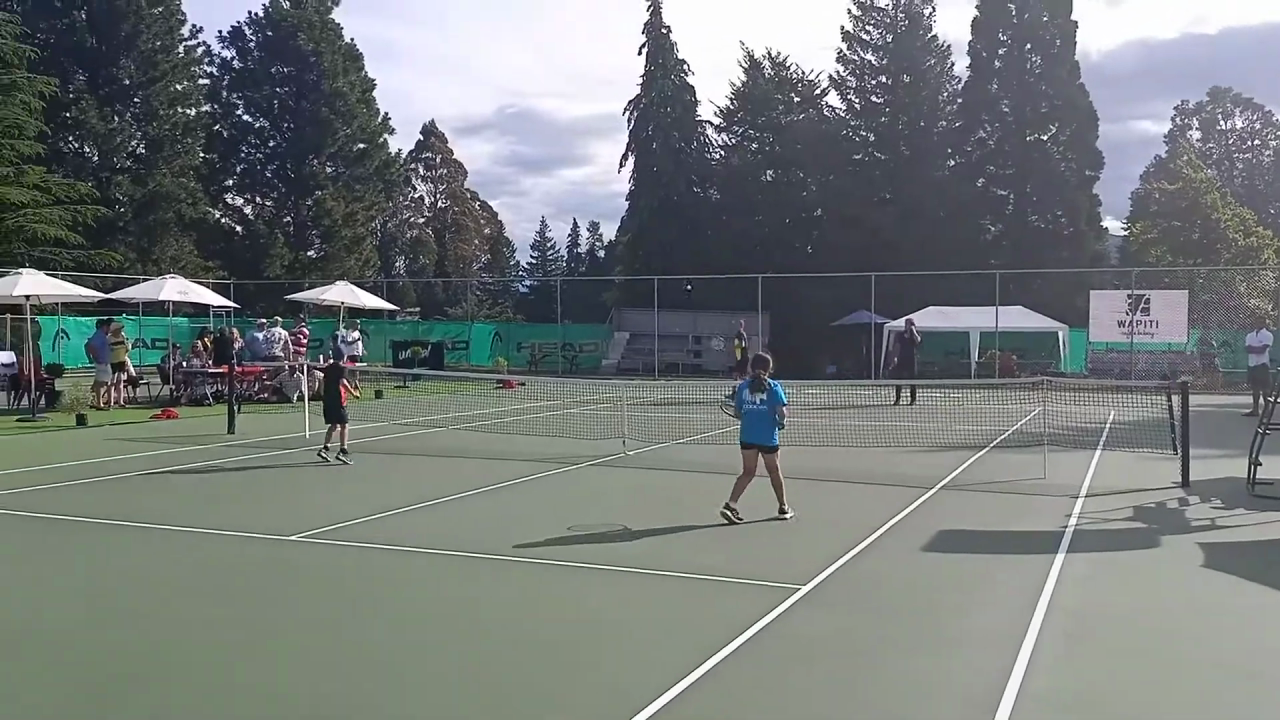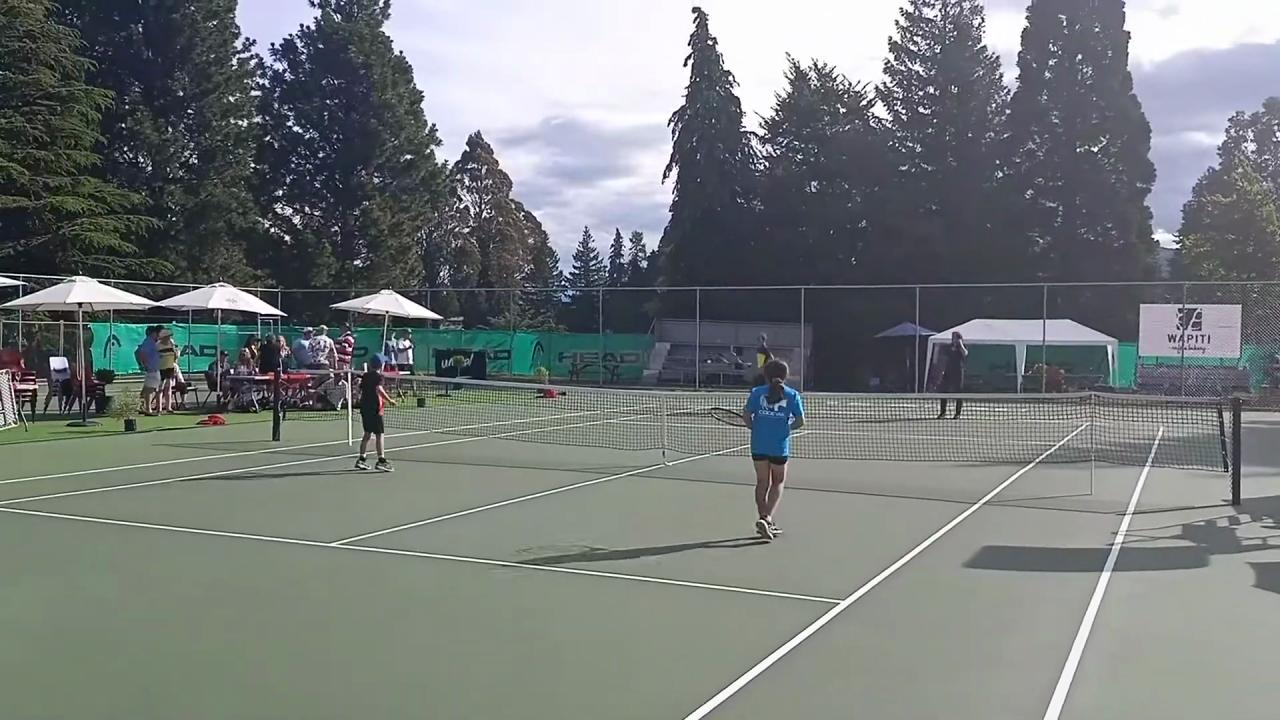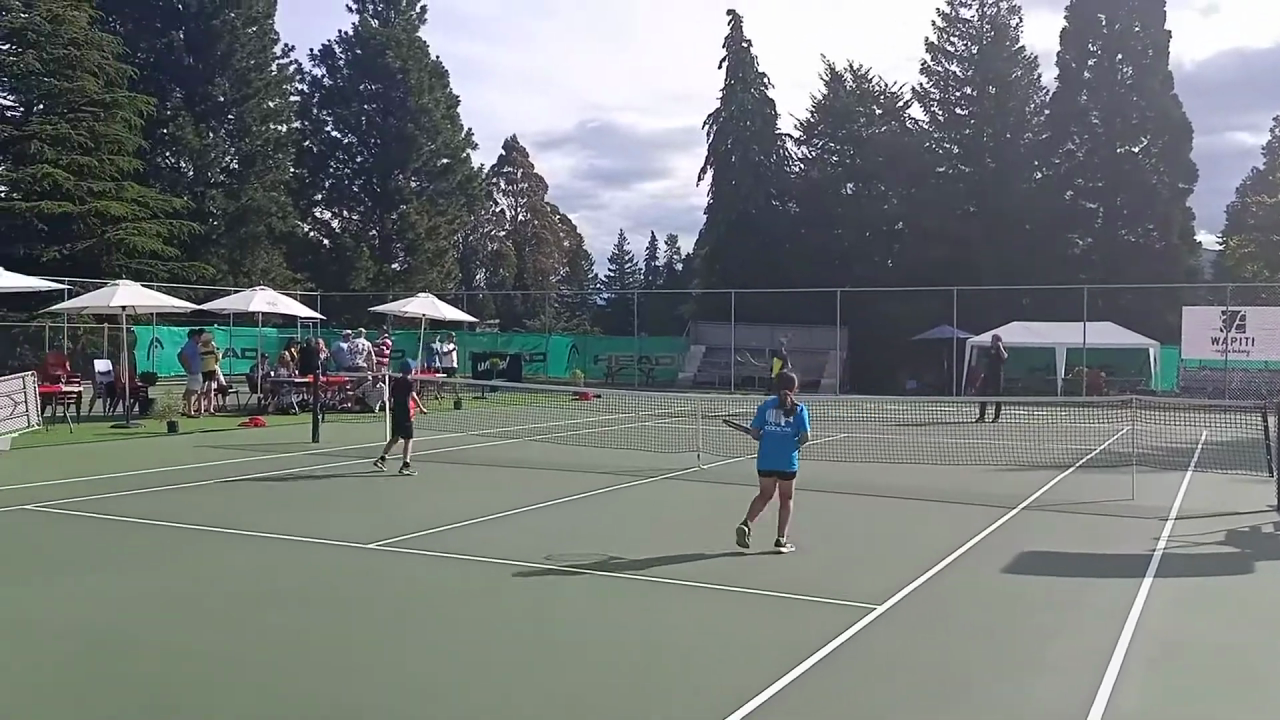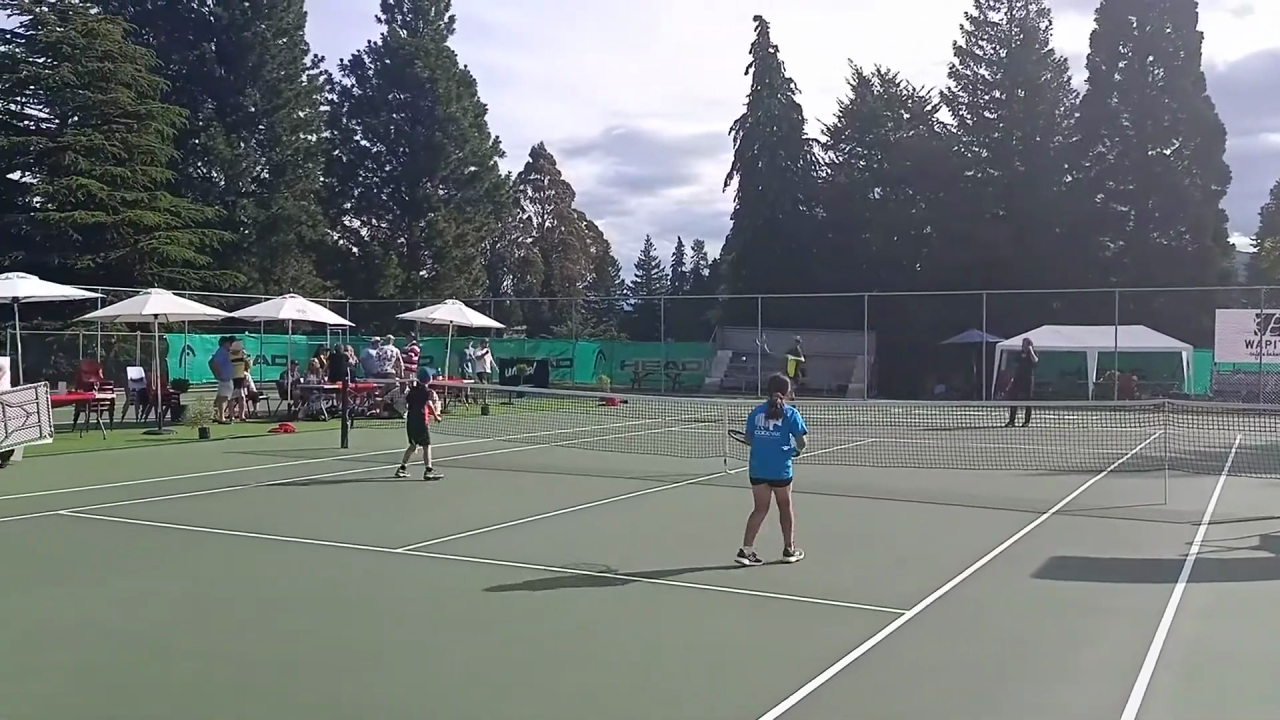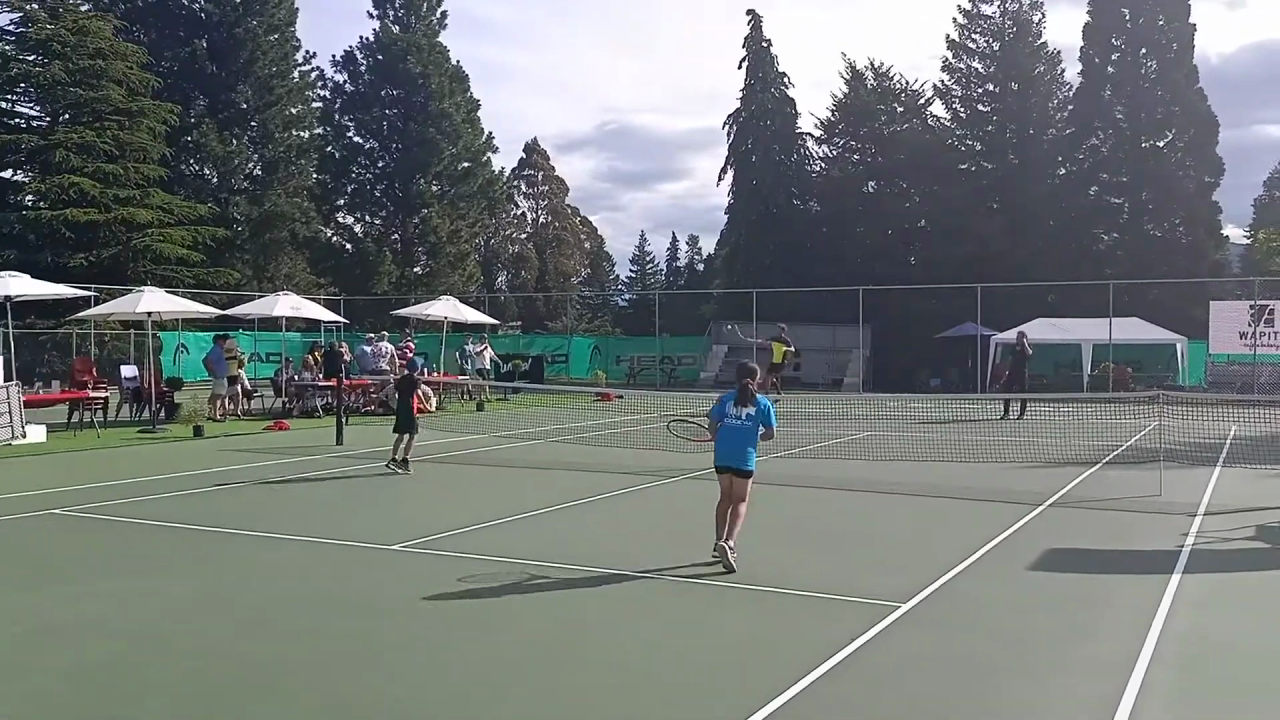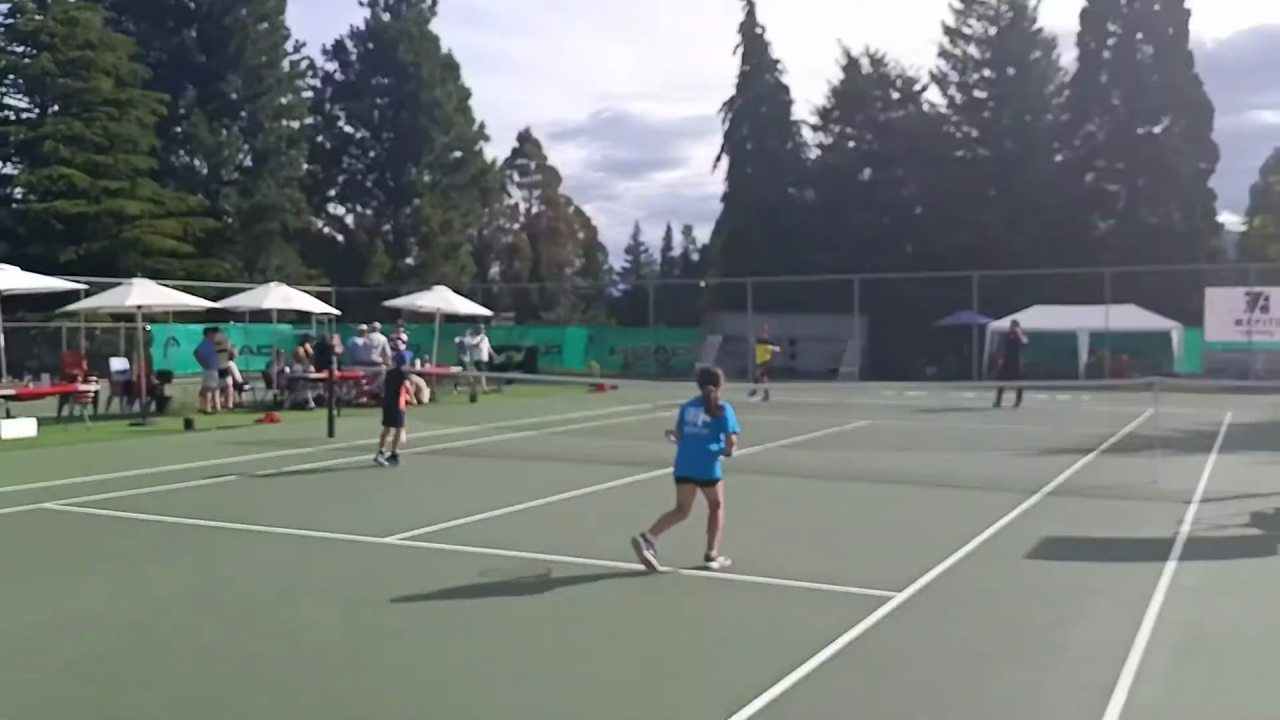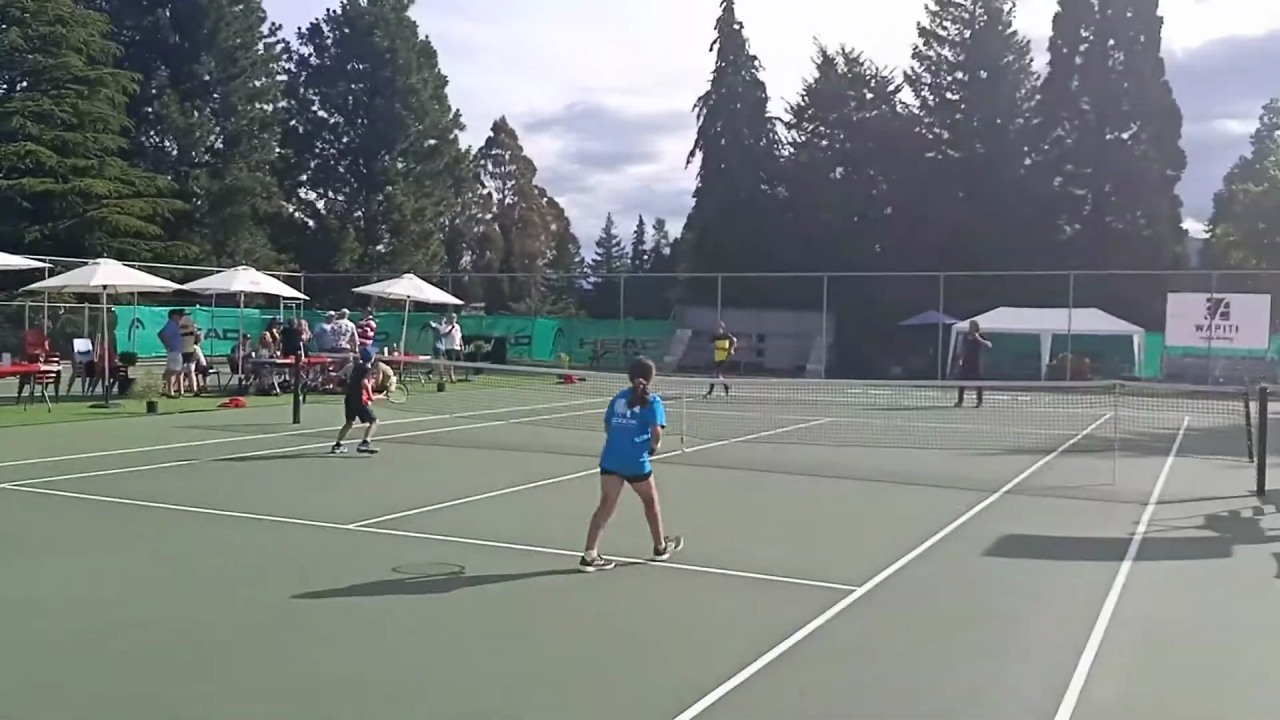
dt=0.2s
person 1, frame 1
left shoulder: (743, 386)
right shoulder: (774, 387)
left elbow: (738, 413)
right elbow: (781, 412)
right wrist: (780, 422)
left hip: (747, 435)
right hip: (767, 436)
left knee: (748, 472)
right knee: (774, 470)
left ankle: (731, 505)
right ankle: (783, 508)
person 1, frame 2
left shoulder: (757, 392)
right shoulder: (792, 394)
left elbow: (746, 416)
right elbow: (800, 421)
left hip: (759, 445)
right hip: (778, 446)
left knee: (763, 482)
right knee: (778, 483)
left ankle: (763, 519)
right ankle: (767, 519)
person 1, frame 3
left shoulder: (765, 406)
right shoulder: (798, 409)
left elbow: (755, 433)
right elbow: (805, 437)
right wrist: (795, 443)
left hip: (765, 460)
right hip: (786, 461)
left knee: (764, 495)
right knee: (786, 499)
left ankle: (745, 524)
right ankle: (781, 540)
person 1, frame 4
left shoulder: (757, 411)
right shoulder: (791, 413)
left elbow: (750, 438)
right elbow: (801, 442)
right wrist: (795, 450)
left hip: (757, 466)
right hip: (780, 468)
left knee: (760, 508)
right knee: (785, 506)
left ankle: (746, 550)
right ankle: (789, 549)
person 1, frame 5
left shoulder: (725, 399)
right shoulder: (762, 403)
left elbow: (712, 424)
right elbow: (770, 433)
left hip: (722, 456)
right hip: (744, 457)
left knee: (725, 499)
right knee: (740, 502)
left ankle: (720, 542)
right ankle: (728, 543)
person 1, frame 6
left shoulder: (688, 407)
right shoulder: (723, 409)
left elbow: (678, 435)
right elbow: (731, 441)
right wrist: (728, 450)
left hip: (683, 465)
right hip: (707, 465)
left knee: (681, 510)
right knee: (716, 506)
left ankle: (647, 538)
right ankle: (712, 554)
person 1, frame 7
left shoulder: (618, 397)
right shoulder: (652, 401)
left elbow: (607, 426)
right elbow: (656, 433)
right wrist: (654, 445)
left hip: (610, 458)
right hip: (635, 461)
left knee: (606, 505)
right knee: (650, 501)
left ankle: (589, 555)
right ankle: (660, 546)
